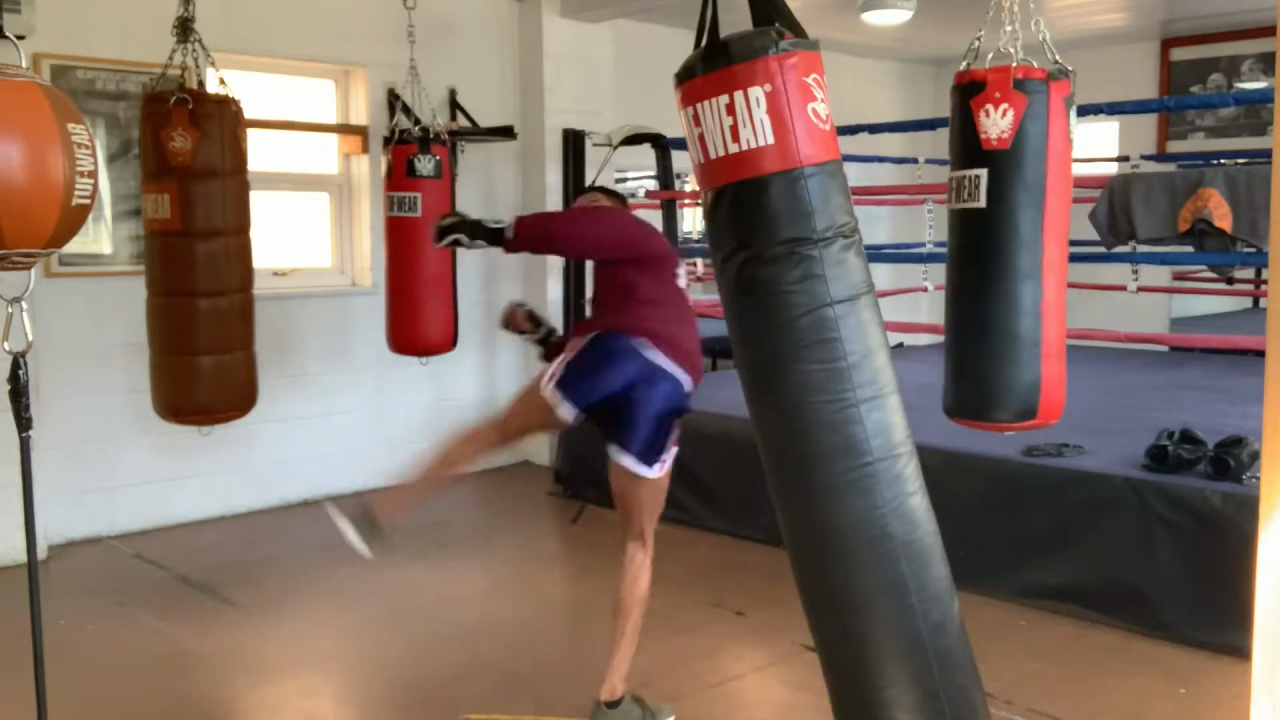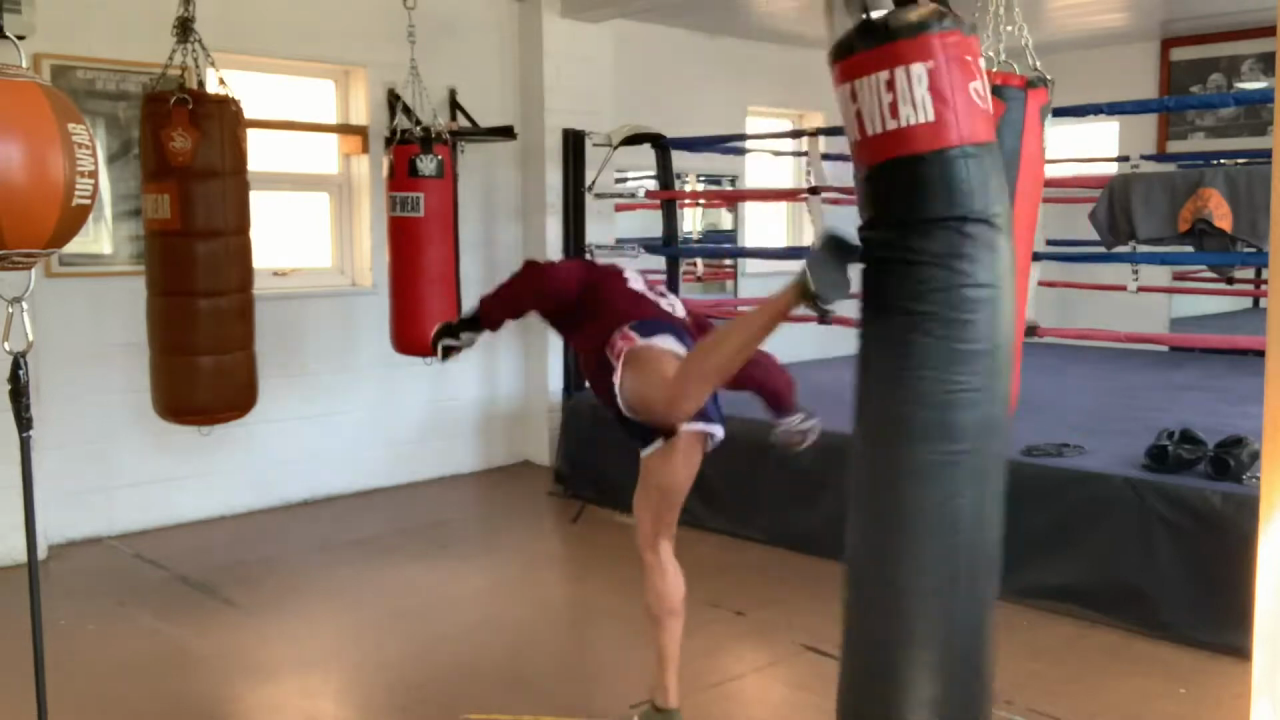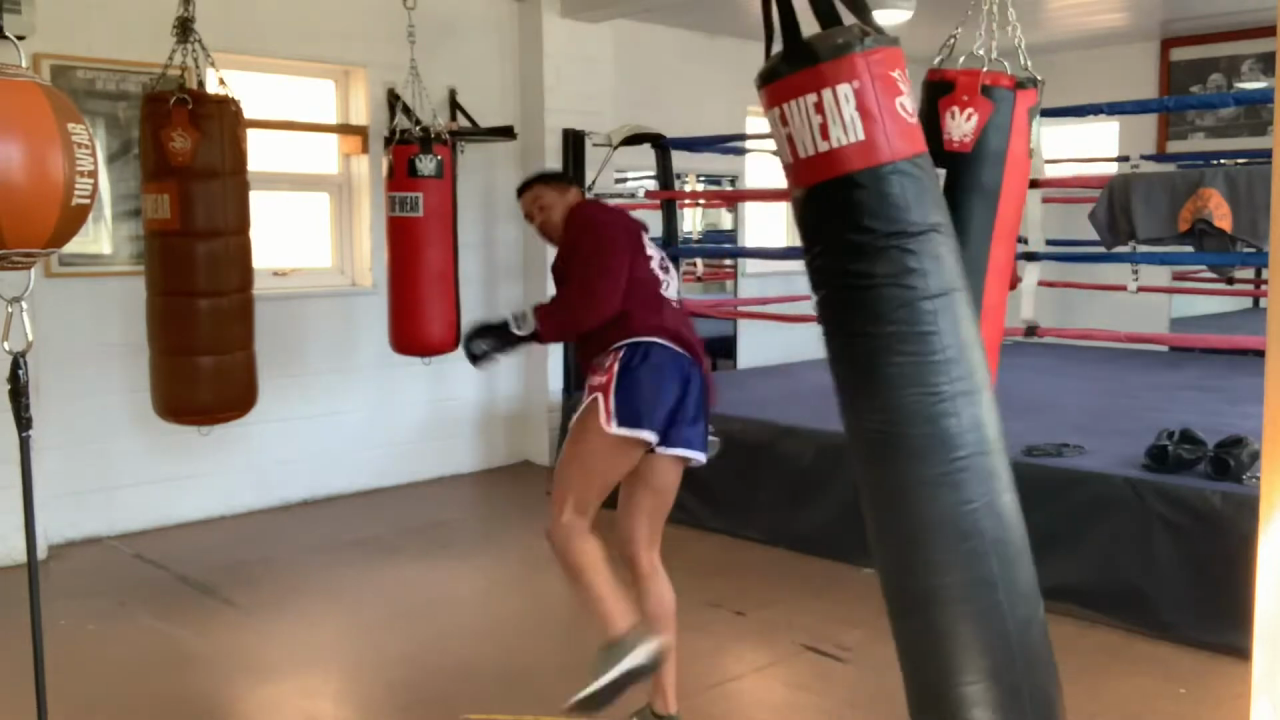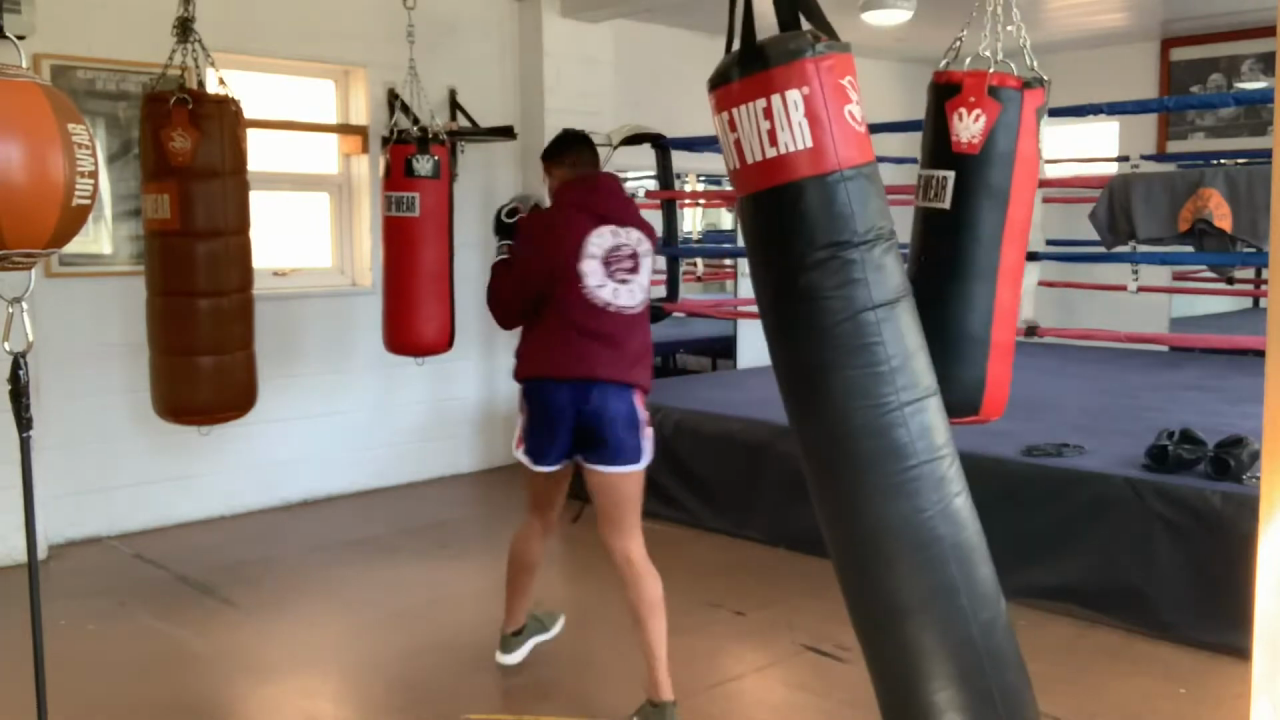
dt=0.3s
person 1, frame 1
left shoulder: (636, 239)
right shoulder: (652, 271)
left elbow: (585, 230)
left wrist: (495, 232)
right wrist: (546, 336)
left hip: (615, 355)
right hip: (669, 392)
left knee: (492, 432)
right knee: (639, 543)
left ankle: (382, 511)
person 1, frame 2
left shoulder: (587, 280)
right shoulder: (662, 301)
left elbow: (543, 281)
left wrist: (477, 319)
right wrist: (789, 406)
left hip: (642, 346)
left knee: (670, 399)
right knee: (654, 544)
left ankle: (802, 284)
person 1, frame 3
left shoulder: (600, 229)
right shoulder: (629, 243)
left elbow: (594, 304)
left wrist: (517, 328)
left hip: (637, 367)
right hip: (685, 377)
left knee: (566, 522)
right knee: (642, 548)
left ankle: (628, 636)
person 1, frame 4
left shoulder: (551, 226)
right shoulder: (636, 225)
left elbow: (509, 311)
left wrist: (507, 245)
left hip: (552, 392)
right hip: (620, 395)
left knee: (540, 518)
right knee: (627, 545)
left ankle: (514, 629)
